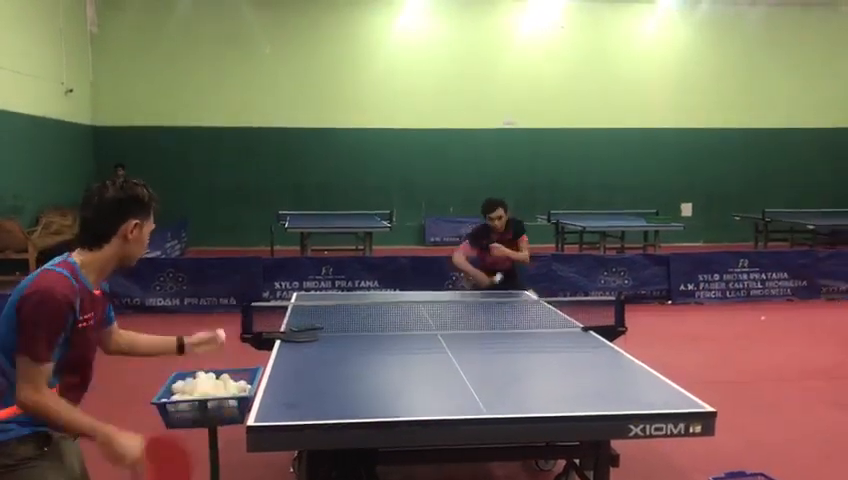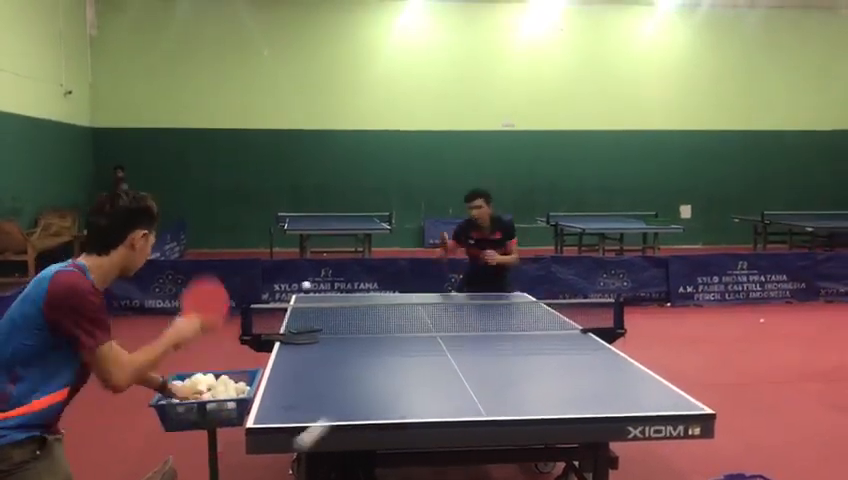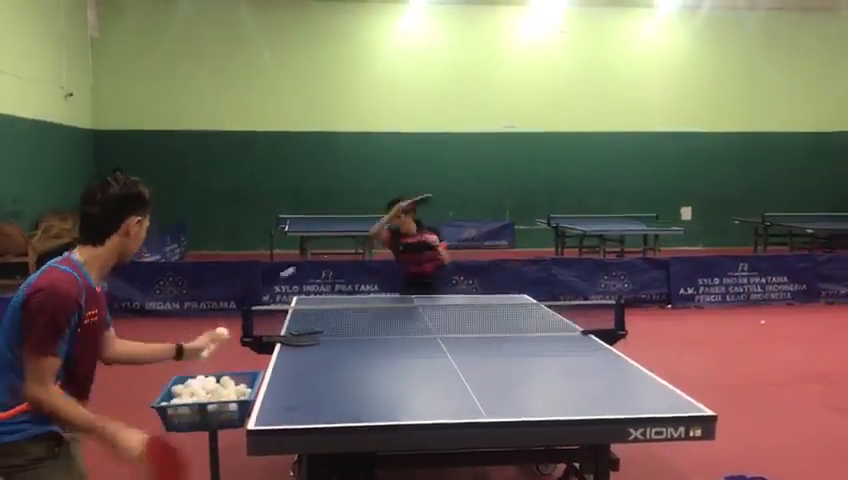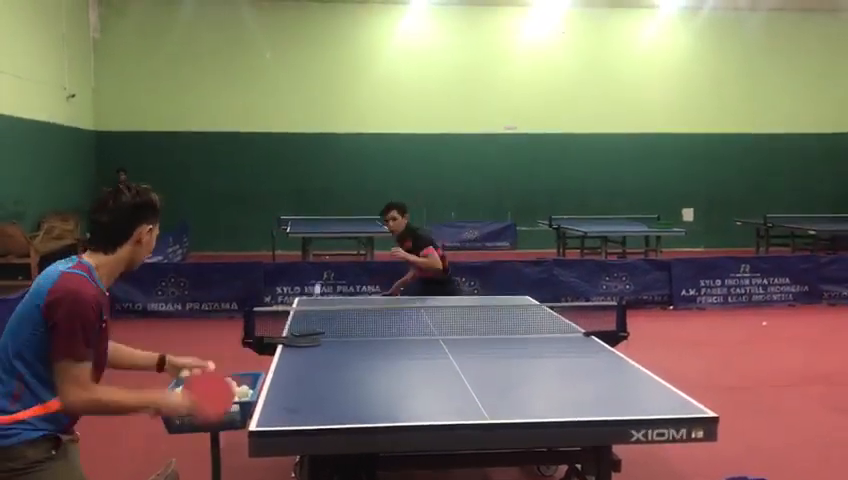
dt=0.4s
person 1, frame 1
left shoulder: (93, 284)
right shoulder: (53, 292)
left elbow: (112, 339)
right elbow: (31, 395)
left wrist: (183, 343)
right wrist: (108, 437)
left hip: (52, 433)
person 1, frame 2
left shoulder: (73, 279)
right shoulder: (73, 289)
left elbow: (109, 354)
right elbow: (118, 376)
left wrist: (167, 386)
right wrist: (173, 336)
left hip: (29, 433)
person 1, frame 3
left shoulder: (87, 283)
right shoulder: (58, 289)
left elbow: (108, 347)
right elbow: (37, 390)
left wrist: (182, 350)
right wrist: (112, 433)
left hip: (47, 433)
right hip: (30, 438)
person 1, frame 4
left shoulder: (79, 275)
right shoulder: (77, 293)
left elbow: (96, 350)
right elbow: (75, 395)
left wrist: (163, 362)
right wrist: (155, 400)
left hip: (39, 434)
right hip: (28, 441)
